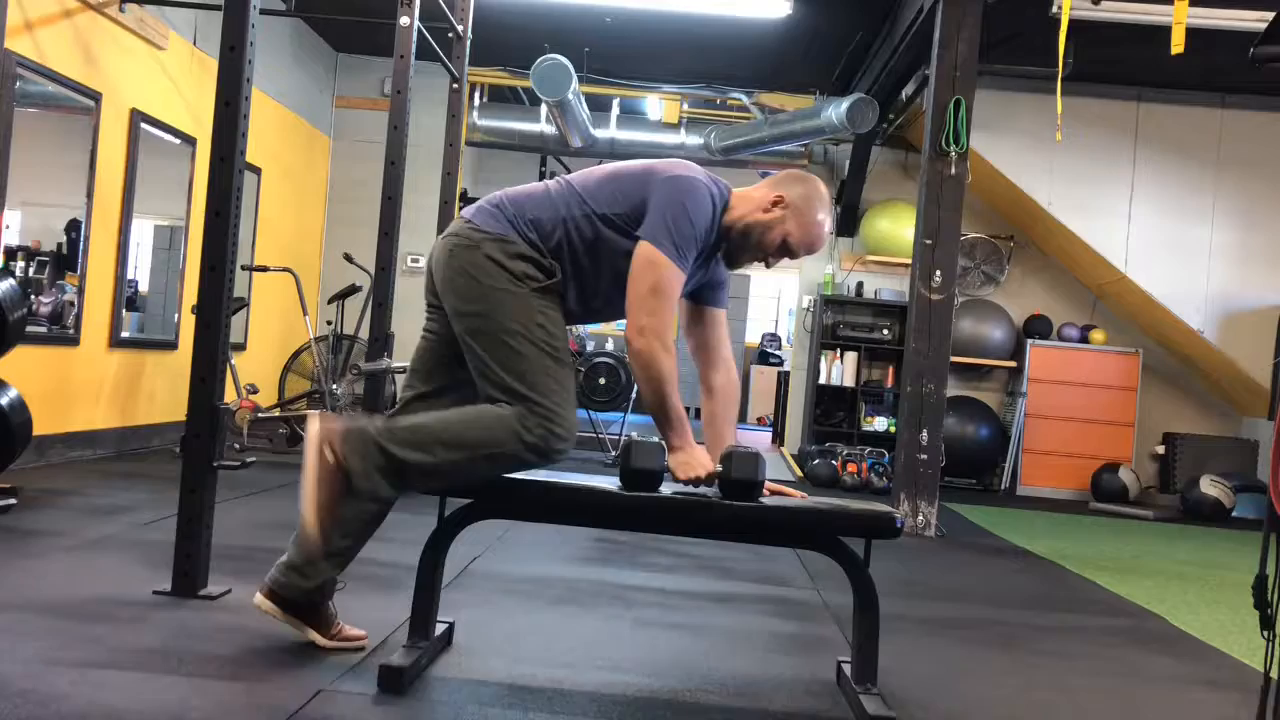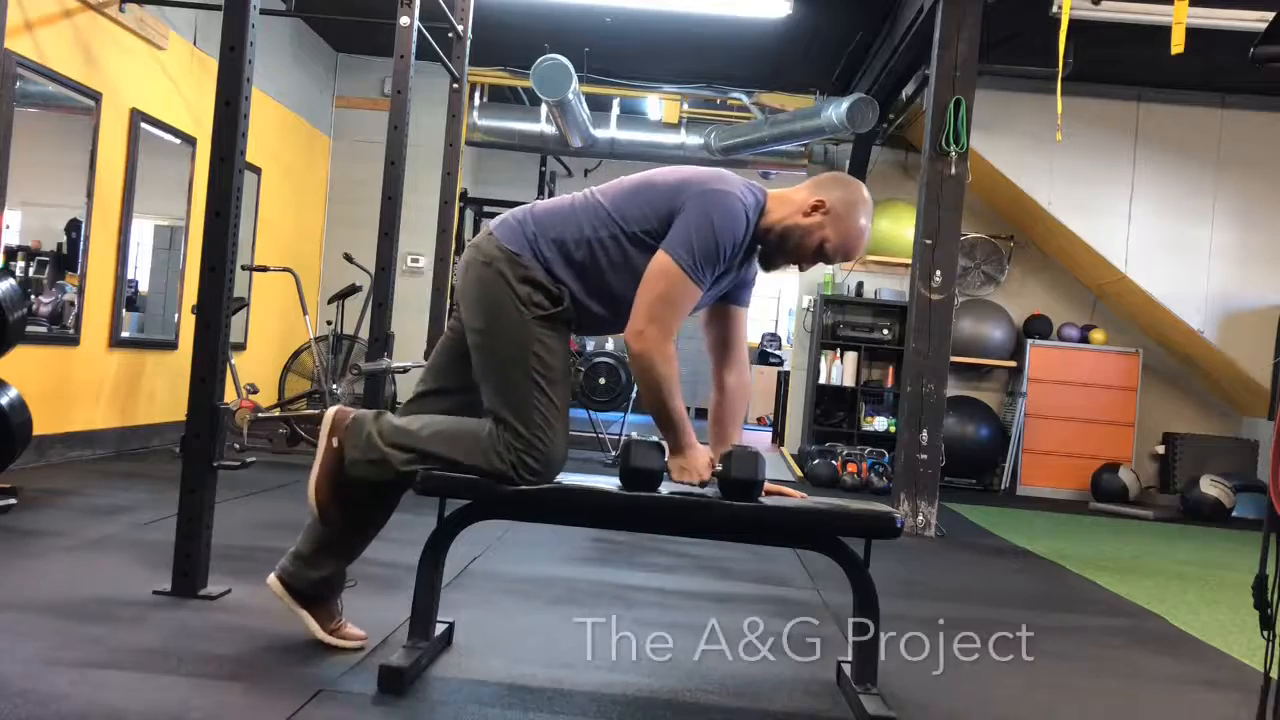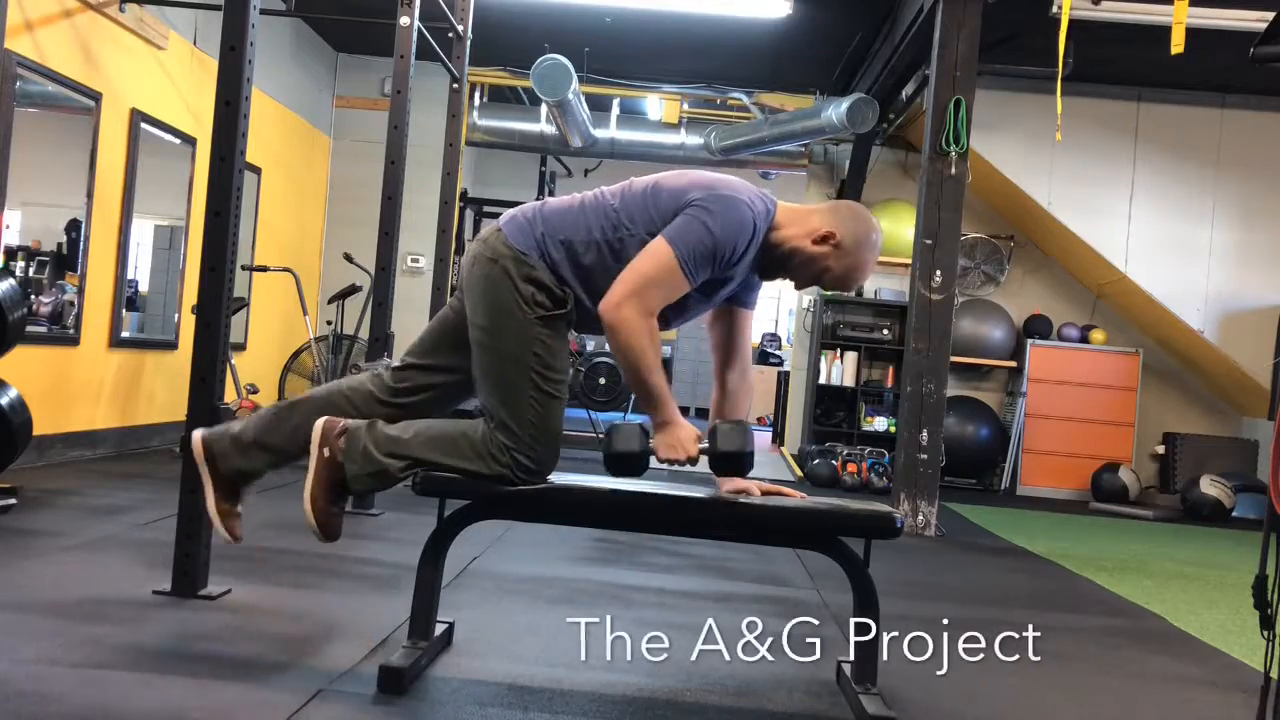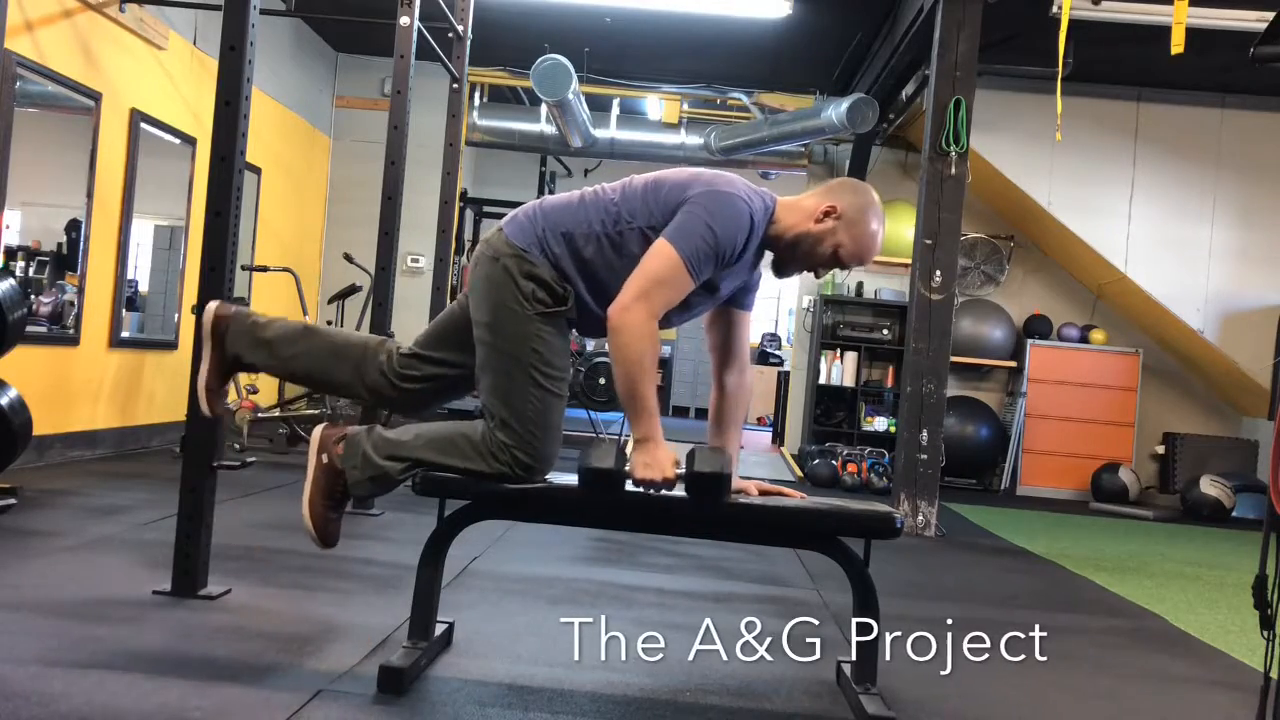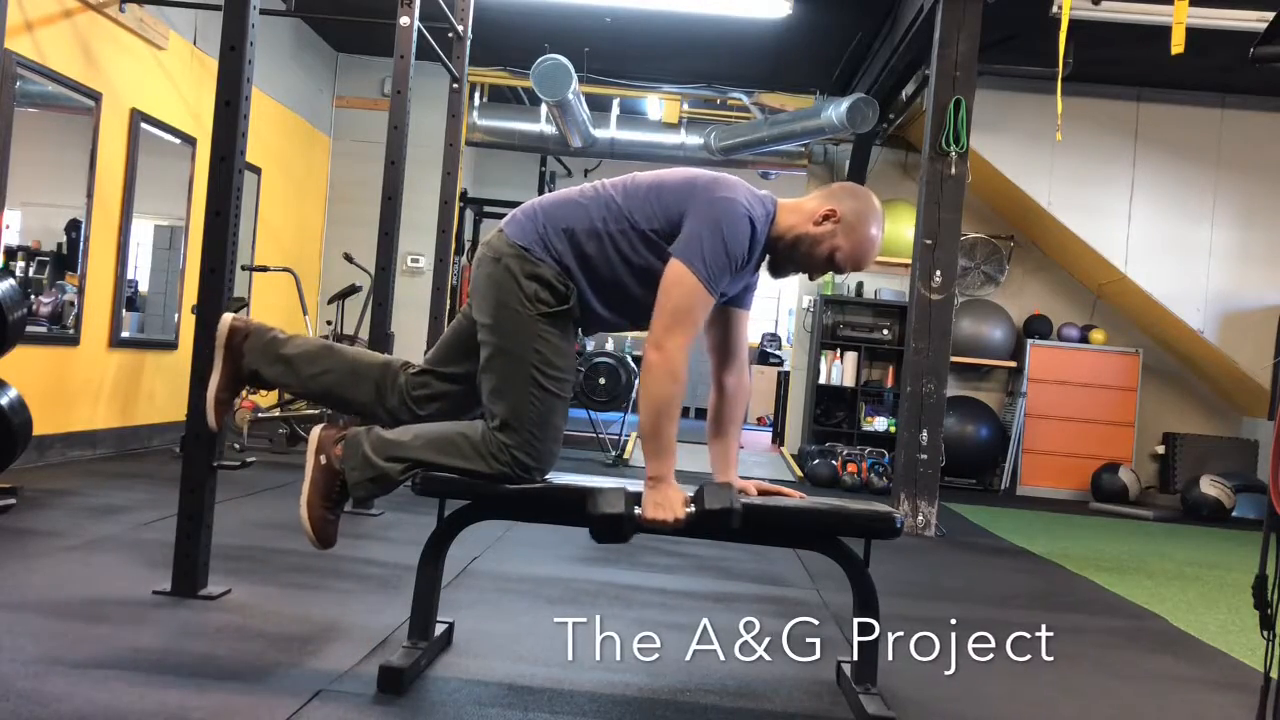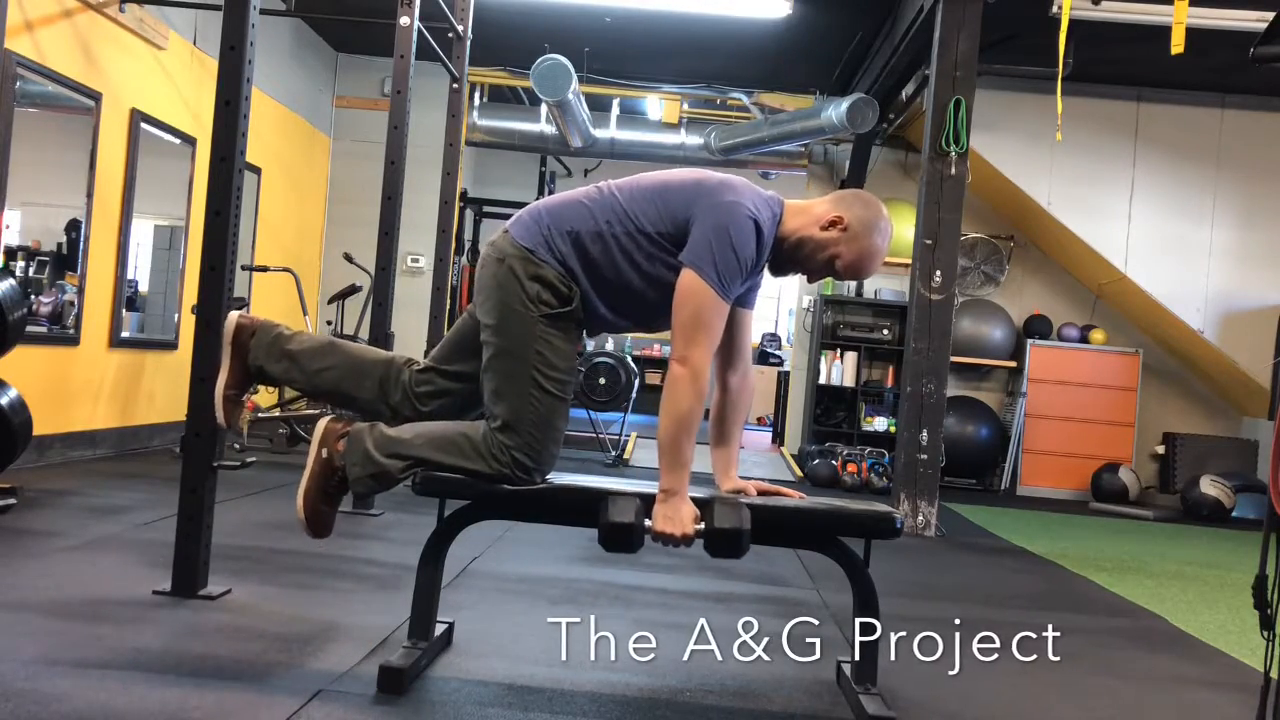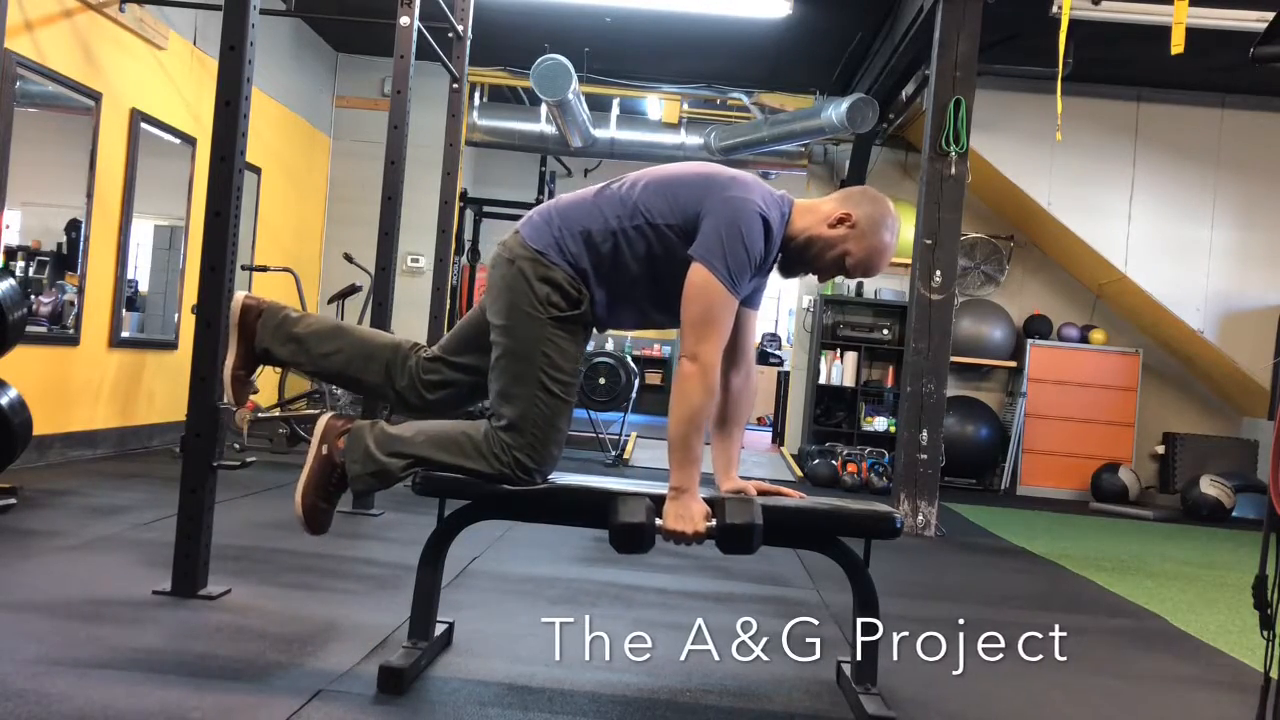
dt=0.5s
person 1, frame 1
left shoulder: (711, 248)
right shoulder: (692, 197)
left elbow: (717, 368)
right elbow: (646, 334)
left wrist: (720, 464)
right wrist: (681, 447)
left hip: (475, 261)
right hip: (494, 252)
left knee: (415, 432)
right knee: (543, 429)
left ankle: (296, 586)
right ankle: (351, 447)
person 1, frame 2
left shoulder: (744, 244)
right shoulder: (723, 209)
left elbow: (731, 367)
right elbow: (646, 337)
right wrist: (683, 448)
left hip: (505, 275)
right hip: (516, 271)
left knee: (424, 426)
right knee: (530, 456)
left ankle: (309, 578)
right ankle: (359, 436)
person 1, frame 3
left shoulder: (751, 250)
right shoulder: (732, 219)
left elbow: (734, 369)
right elbow: (623, 309)
left wrist: (730, 470)
right wrist: (667, 423)
left hip: (512, 272)
right hip: (521, 268)
left knee: (401, 392)
right knee: (524, 453)
left ankle: (231, 451)
right ankle: (350, 451)
person 1, frame 4
left shoulder: (750, 249)
right shoulder: (730, 213)
left elbow: (732, 368)
right elbow: (629, 314)
left wrist: (727, 467)
right wrist: (648, 440)
left hip: (523, 274)
right hip: (528, 267)
left knee: (401, 377)
right knee: (523, 453)
left ankle: (237, 333)
right ankle: (350, 456)
person 1, frame 5
left shoulder: (751, 244)
right shoulder: (731, 218)
left elbow: (731, 369)
right elbow: (665, 349)
left wrist: (726, 472)
right wrist: (659, 481)
left hip: (529, 274)
right hip: (531, 266)
left knee: (417, 399)
right knee: (522, 451)
left ankle: (253, 349)
right ankle: (347, 456)
person 1, frame 6
left shoulder: (754, 238)
right shoulder: (737, 222)
left elbow: (734, 368)
right elbow: (689, 364)
left wrist: (727, 472)
right wrist: (672, 494)
left hip: (532, 275)
right hip: (535, 270)
left knee: (420, 394)
right knee: (523, 453)
left ankle: (259, 346)
right ankle: (352, 450)
person 1, frame 7
left shoulder: (762, 239)
right shoulder: (744, 218)
left elbow: (737, 367)
right elbow: (698, 361)
left wrist: (727, 474)
right wrist: (682, 493)
left hip: (543, 276)
right hip: (547, 270)
left knee: (423, 384)
right knee: (523, 452)
left ankle: (265, 326)
right ankle: (352, 448)
